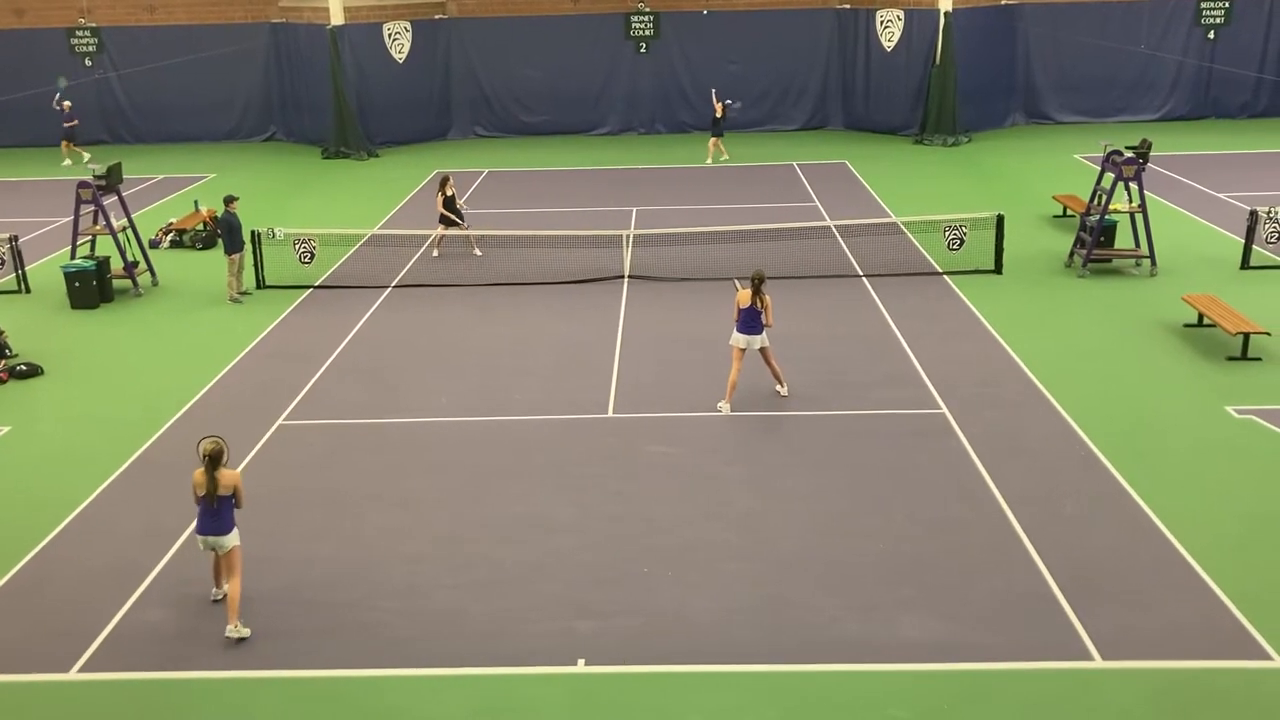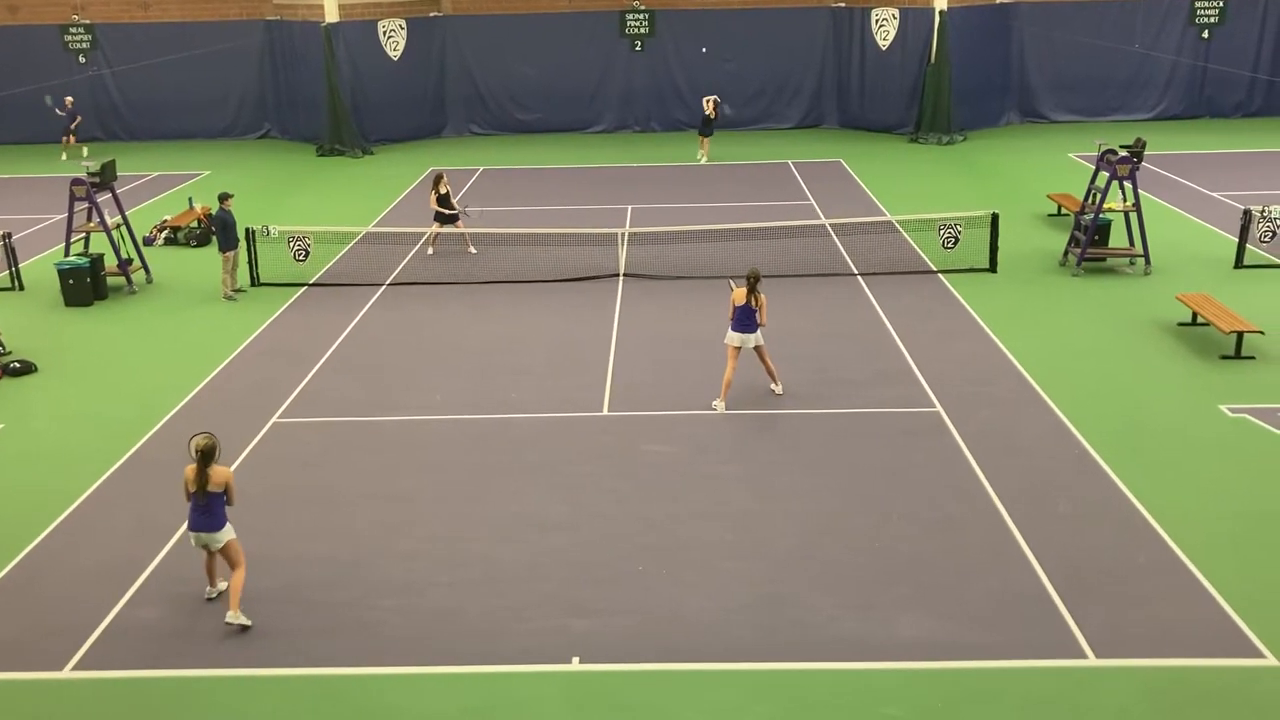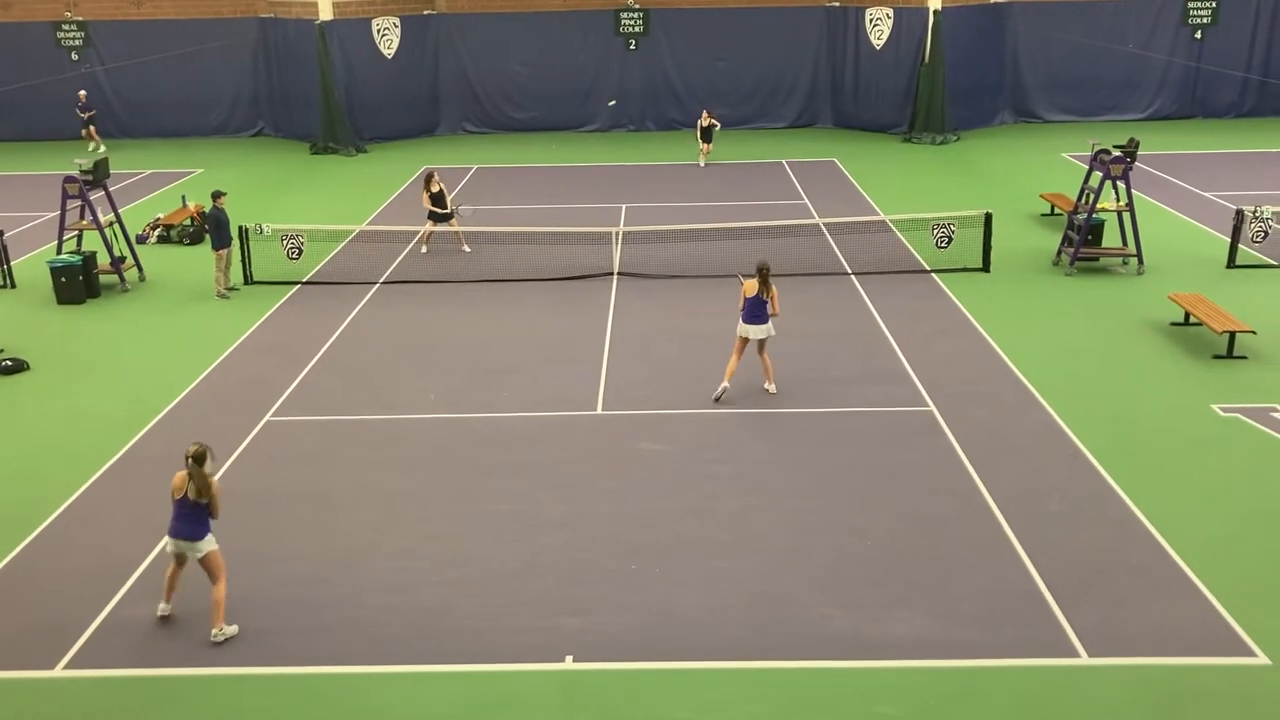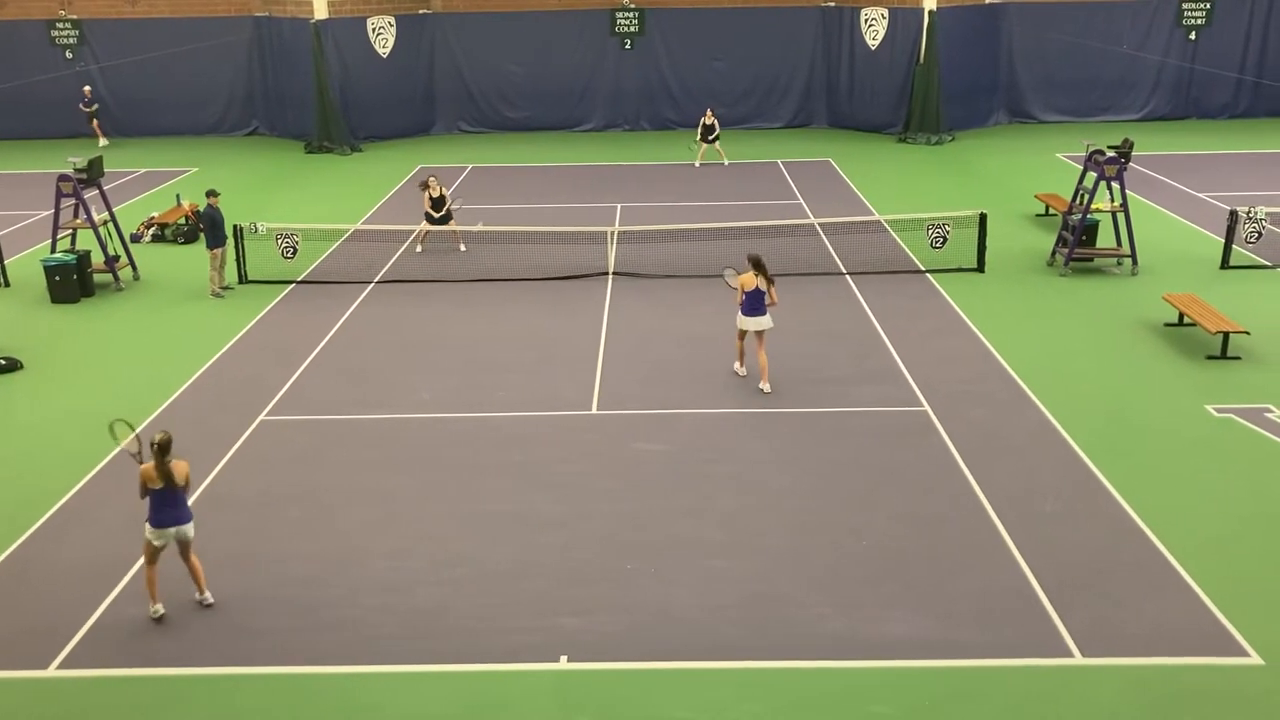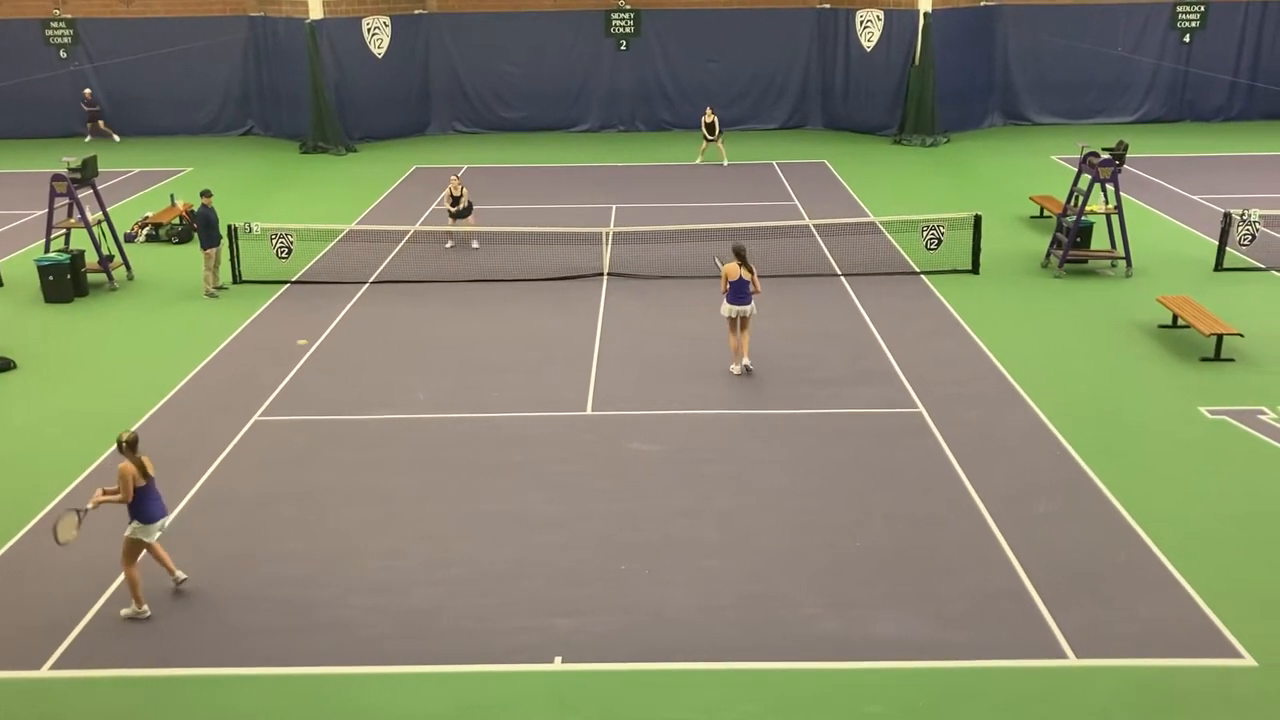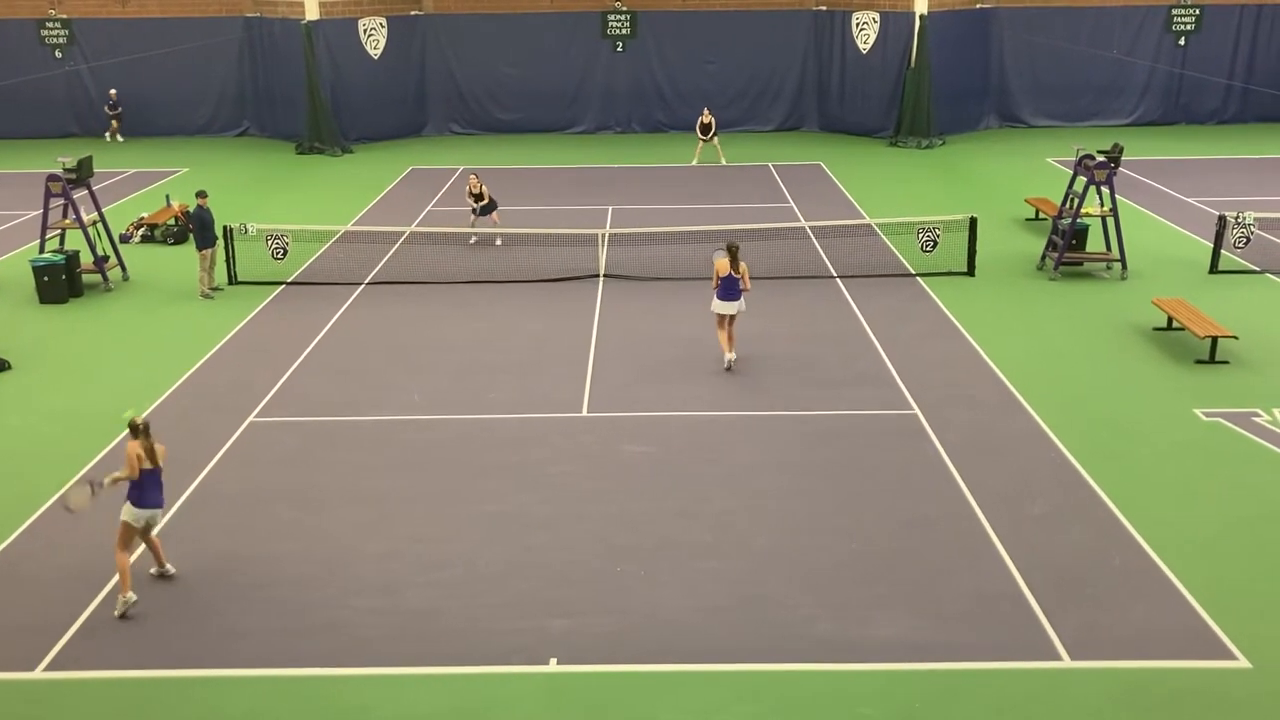
dt=0.4s
person 1, frame 1
left shoulder: (197, 476)
right shoulder: (233, 477)
right elbow: (239, 505)
left hip: (203, 533)
right hip: (225, 533)
left knee: (219, 554)
right knee: (234, 577)
left ankle: (219, 589)
right ankle: (233, 626)
person 1, frame 2
left shoulder: (189, 472)
right shoulder: (225, 474)
right elbow: (230, 502)
left hip: (195, 529)
right hip: (217, 528)
left knee: (210, 553)
right knee: (239, 567)
left ankle: (213, 587)
right ankle: (233, 613)
person 1, frame 3
left shoulder: (177, 478)
right shoulder: (210, 485)
left elbow: (175, 505)
right elbow: (215, 515)
left hip: (175, 536)
right hip: (199, 538)
left knee: (177, 564)
right knee: (219, 579)
left ankle: (165, 606)
right ankle: (218, 629)
person 1, frame 4
left shoulder: (146, 470)
right shoulder: (183, 466)
left elbow: (143, 495)
left hip: (159, 526)
right hip: (184, 522)
left knee: (150, 563)
right knee: (188, 556)
left ankle: (156, 606)
right ankle: (204, 594)
person 1, frame 5
left shoulder: (125, 467)
right shoulder: (145, 461)
left elbow: (127, 498)
left wrist: (102, 499)
right wrist: (105, 490)
left hip: (144, 521)
right hip: (161, 514)
left knee: (128, 563)
right knee: (149, 542)
left ankle: (140, 607)
right ankle: (175, 573)
person 1, frame 6
left shoulder: (132, 446)
right shoulder: (160, 448)
left elbow: (133, 475)
left wrist: (113, 478)
right wrist: (120, 476)
left hip: (137, 507)
right hip: (156, 506)
left knee: (122, 550)
right knee: (145, 534)
left ankle: (127, 595)
right ankle: (163, 567)
